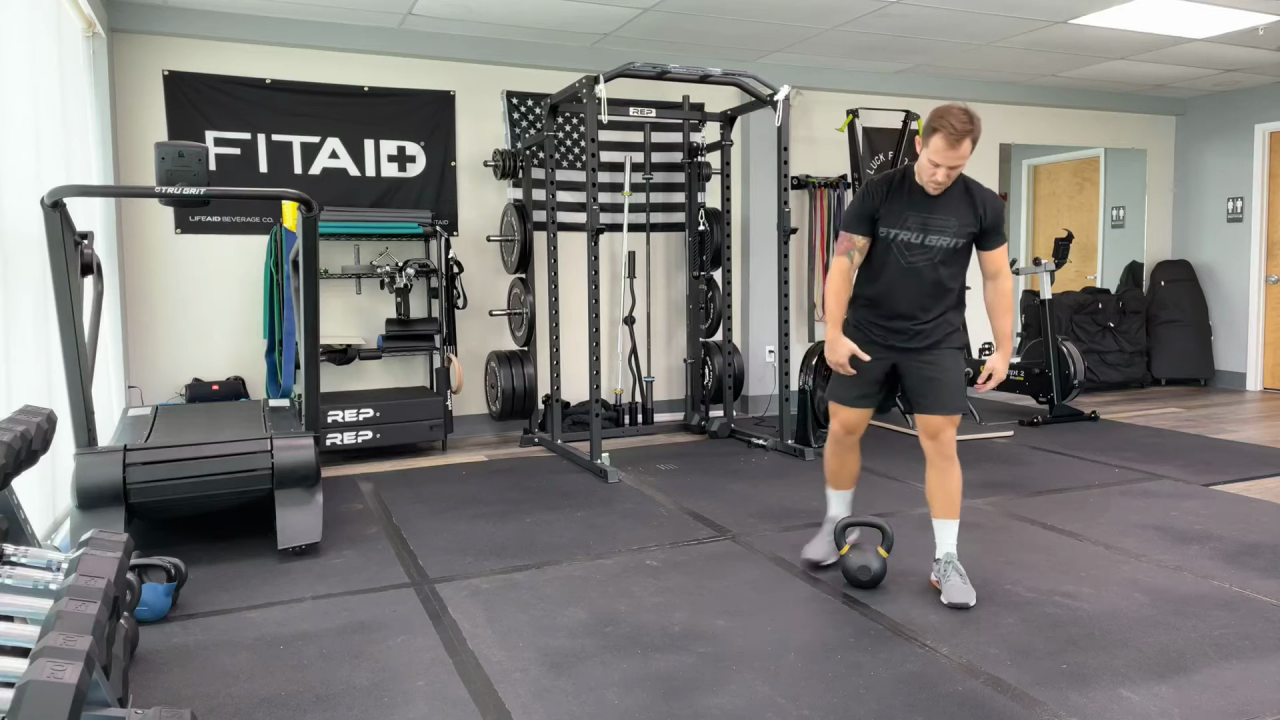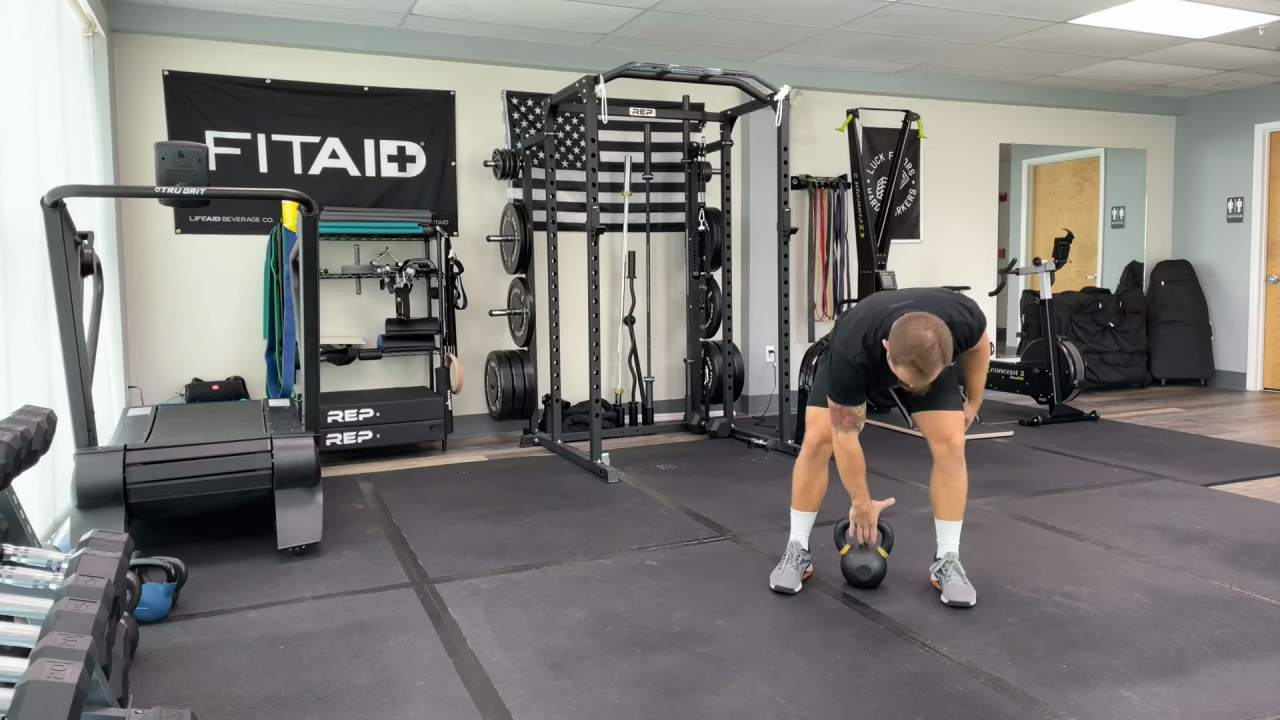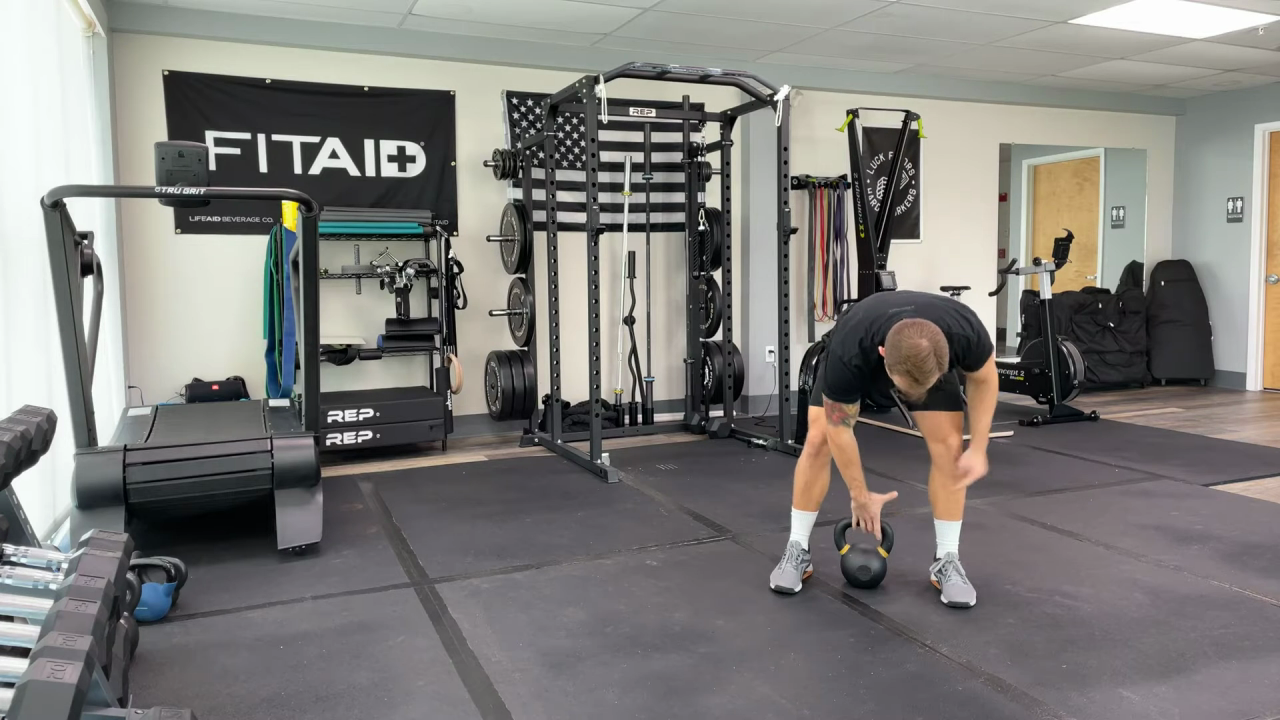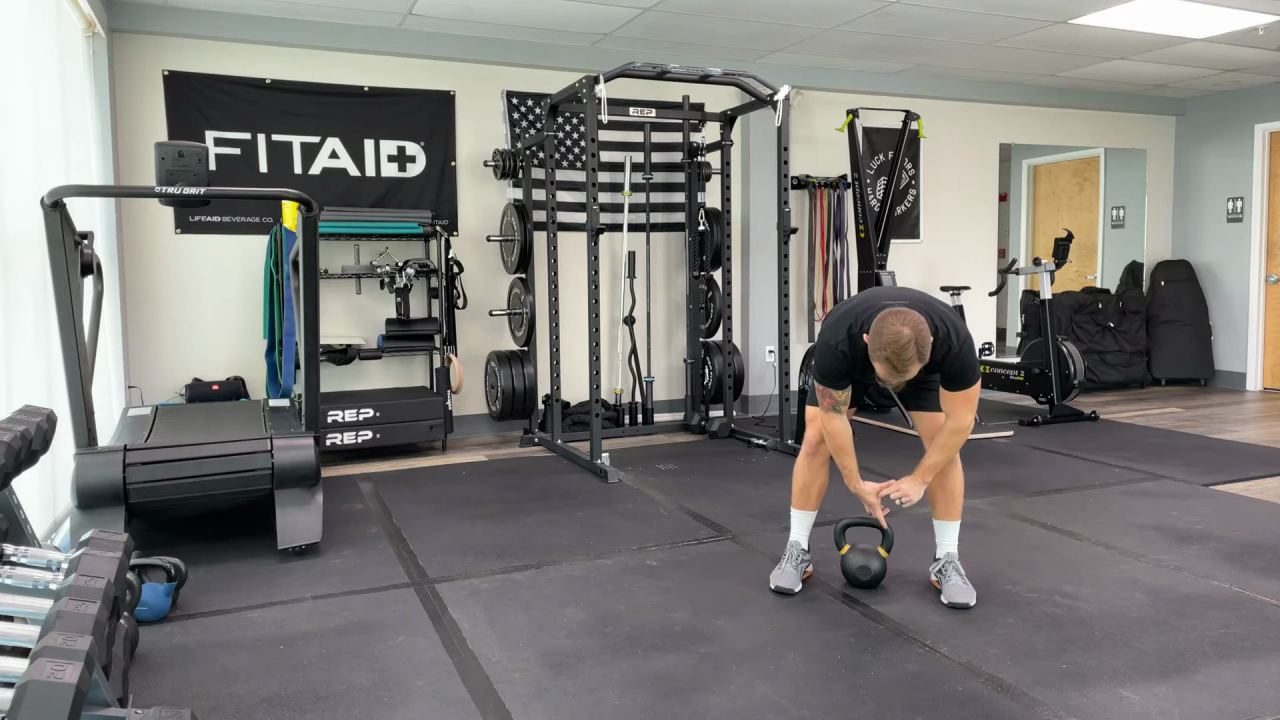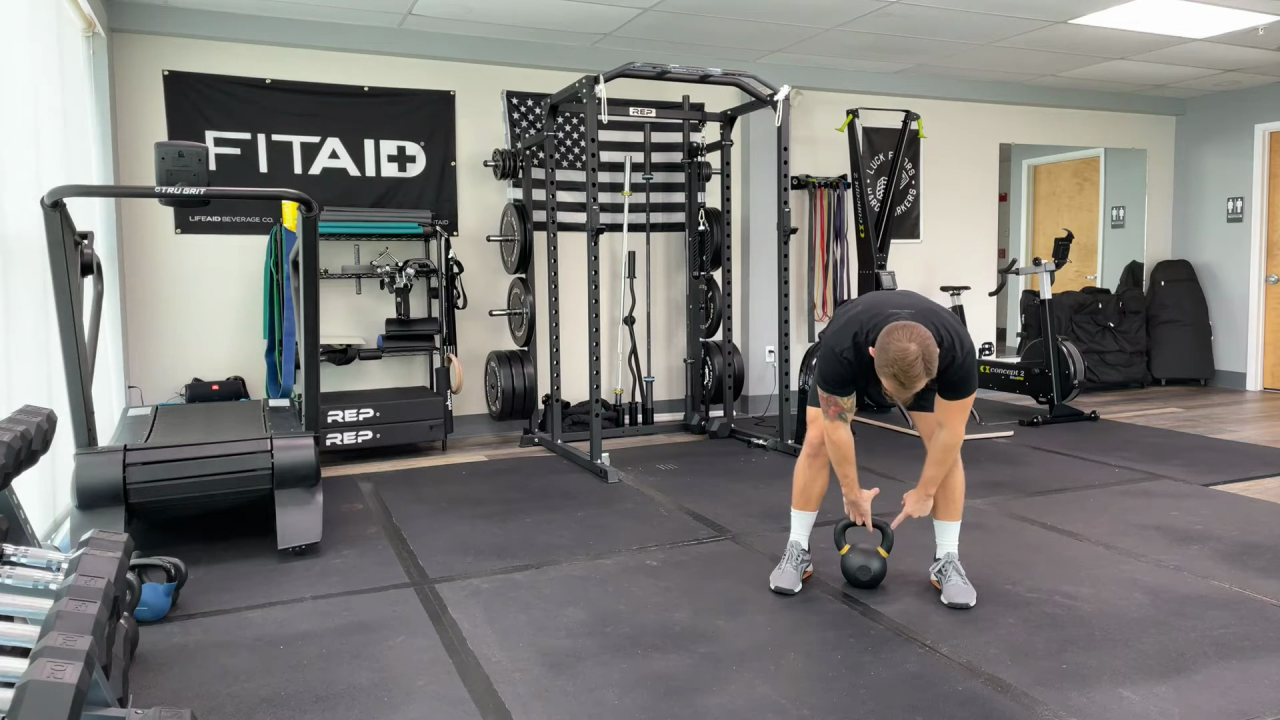
dt=0.7s
person 1, frame 1
left shoulder: (982, 204)
right shoulder: (877, 192)
left elbow: (997, 278)
right elbow: (844, 264)
left wrist: (1004, 348)
right wrist: (834, 333)
left hip: (936, 341)
right hip: (868, 337)
left knee: (940, 442)
right knee: (844, 428)
left ankle: (946, 560)
right ankle: (836, 521)
person 1, frame 2
left shoulder: (962, 319)
right shoulder: (851, 353)
right elbow: (846, 436)
left wrist: (974, 399)
right wrist: (861, 504)
left hip: (928, 358)
right hip: (851, 355)
left knee: (950, 442)
right knee: (818, 440)
left ankle: (947, 560)
right ankle: (797, 550)
person 1, frame 3
left shoulder: (965, 332)
right shoulder: (848, 354)
left elbow: (983, 378)
right elbow: (839, 429)
left wrist: (978, 447)
right wrist: (860, 496)
right hip: (856, 352)
left knee: (948, 444)
right knee: (819, 439)
left ankle: (947, 560)
right ankle: (797, 550)
person 1, frame 4
left shoulder: (953, 340)
right shoulder: (837, 340)
left elbow: (960, 419)
right elbow: (833, 417)
left wrist: (920, 479)
right wrist: (856, 484)
left hip: (923, 363)
right hip: (852, 361)
left knee: (943, 446)
right knee: (815, 440)
left ankle: (946, 560)
right ankle: (797, 550)
person 1, frame 5
left shoulder: (957, 351)
right shoulder: (840, 347)
left elbow: (949, 431)
right elbow: (837, 426)
left wrist: (924, 492)
right wrist: (852, 492)
left hip: (923, 362)
right hip: (853, 352)
left knee: (945, 446)
right knee: (818, 440)
left ankle: (947, 560)
right ankle: (797, 551)
